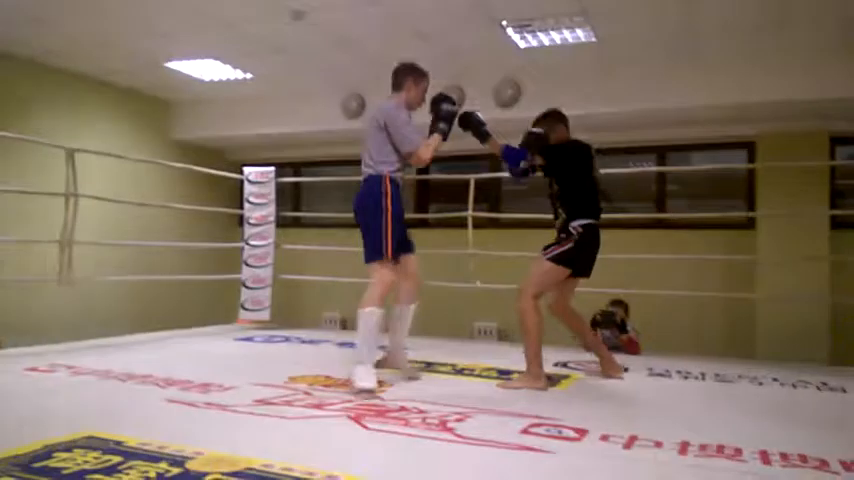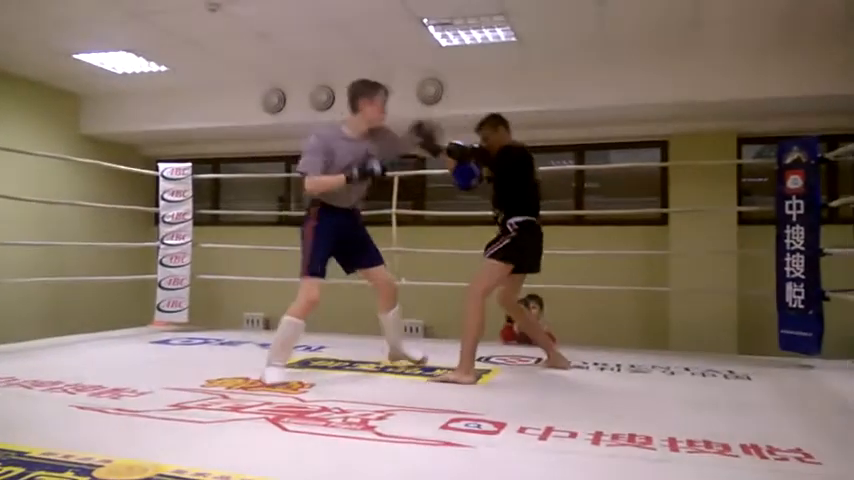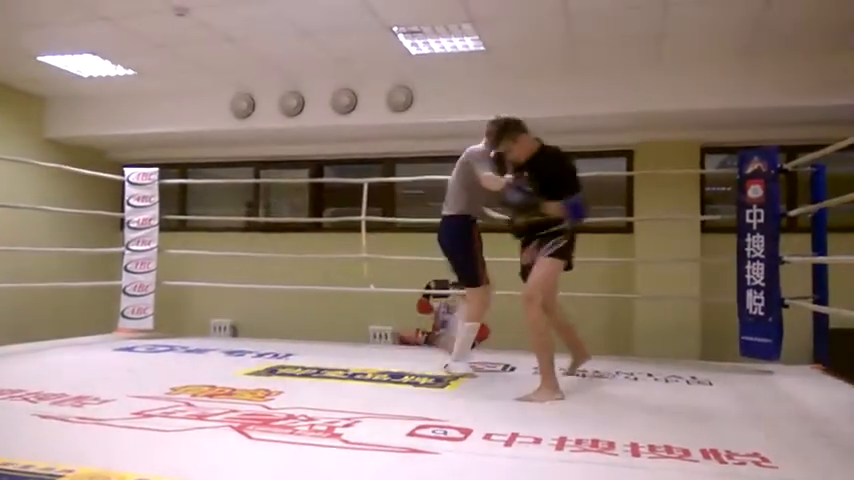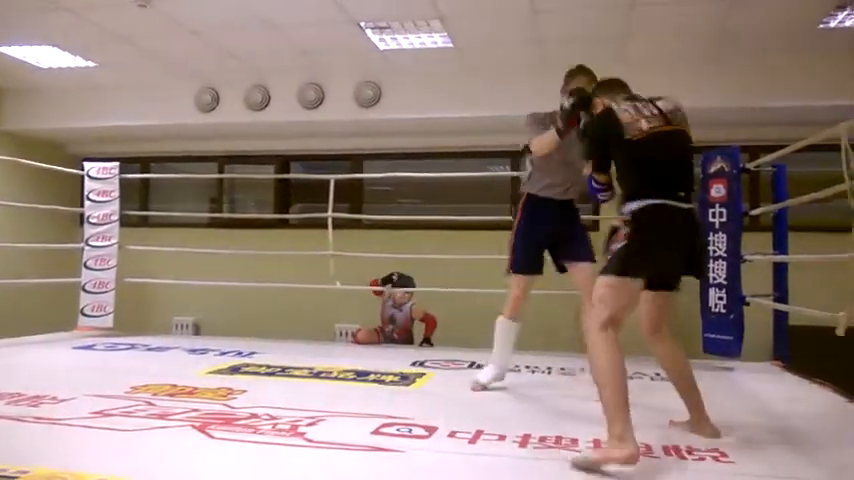
dt=1s
person 1, frame 1
left shoulder: (576, 149)
right shoulder: (559, 157)
left elbow: (519, 160)
right elbow: (519, 167)
left wrist: (483, 135)
right wrist: (530, 147)
left hip: (578, 235)
right hip: (575, 236)
left knee: (527, 295)
right knee: (559, 305)
left ankle: (535, 375)
right ankle: (609, 363)
person 1, frame 2
left shoulder: (513, 153)
right shoulder: (512, 157)
left elbow: (467, 178)
right elbow: (472, 176)
left wrist: (444, 153)
right wrist: (471, 158)
left hip: (517, 231)
right hip: (526, 234)
left knee: (476, 292)
right knee: (507, 300)
left ankle: (465, 369)
right ankle: (554, 356)
person 1, frame 3
left shoulder: (555, 160)
right shoulder: (522, 164)
left elbow: (575, 211)
right elbow: (516, 196)
left wrist: (538, 207)
right wrist: (517, 201)
left hip: (556, 236)
right hip: (534, 237)
left knee: (532, 300)
right knee: (547, 306)
left ankle: (549, 385)
right ankle: (579, 353)
person 1, frame 4
left shoulder: (605, 118)
right shoulder: (671, 109)
left elbow: (600, 186)
left wrist: (588, 145)
left hip: (646, 222)
right hip: (683, 222)
left knee: (599, 327)
right knee: (654, 329)
left ankle: (621, 439)
right ankle: (700, 418)
person 2, frame 1
left shoulder: (388, 113)
right shoulder: (393, 109)
left elbow: (409, 157)
right elbow: (421, 156)
left wrist: (437, 127)
right wrist: (442, 126)
left hip: (379, 194)
right hip: (382, 191)
left knee: (410, 273)
right knee: (384, 276)
left ankle: (396, 353)
right ankle: (363, 365)
person 2, frame 2
left shoulder: (377, 136)
right shoulder: (323, 137)
left elbow: (408, 151)
right elbow: (311, 186)
right wrist: (354, 175)
left hip: (350, 219)
right hip: (322, 218)
left knee: (386, 284)
right knee: (309, 295)
left ankle: (397, 348)
right ankle: (275, 363)
person 2, frame 3
left shoulder: (479, 156)
right shoulder: (478, 155)
right elbow: (490, 183)
left hip: (452, 228)
right hip: (462, 229)
left knee: (475, 295)
right knee: (480, 296)
left ankle: (457, 350)
right ankle: (457, 360)
person 2, frame 4
right shoulder: (538, 120)
right elbow: (537, 148)
right wrist: (564, 123)
left hip: (567, 212)
right hip: (535, 208)
left knee: (592, 288)
right knee: (518, 294)
right ankle: (496, 366)
